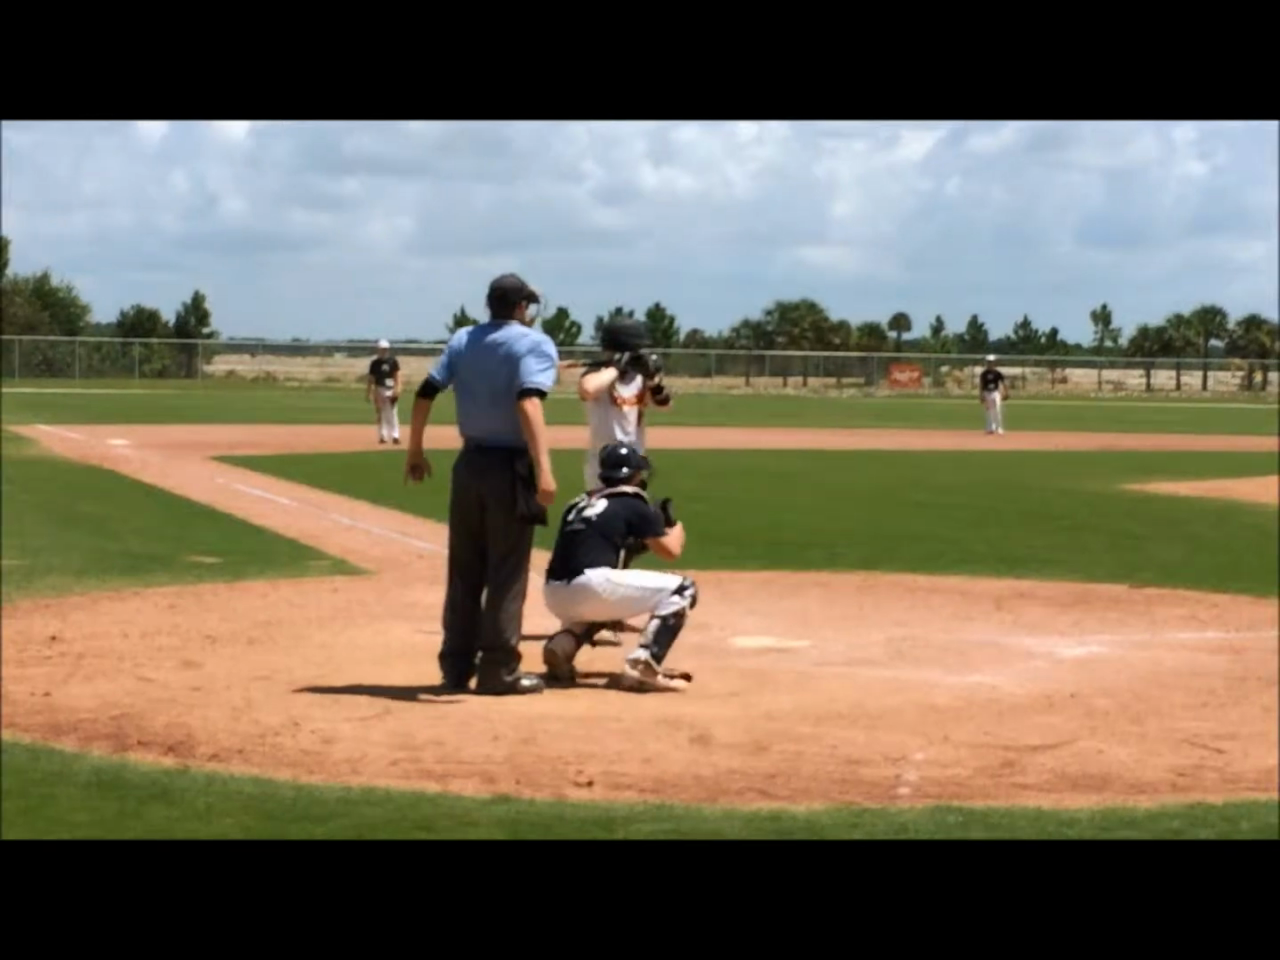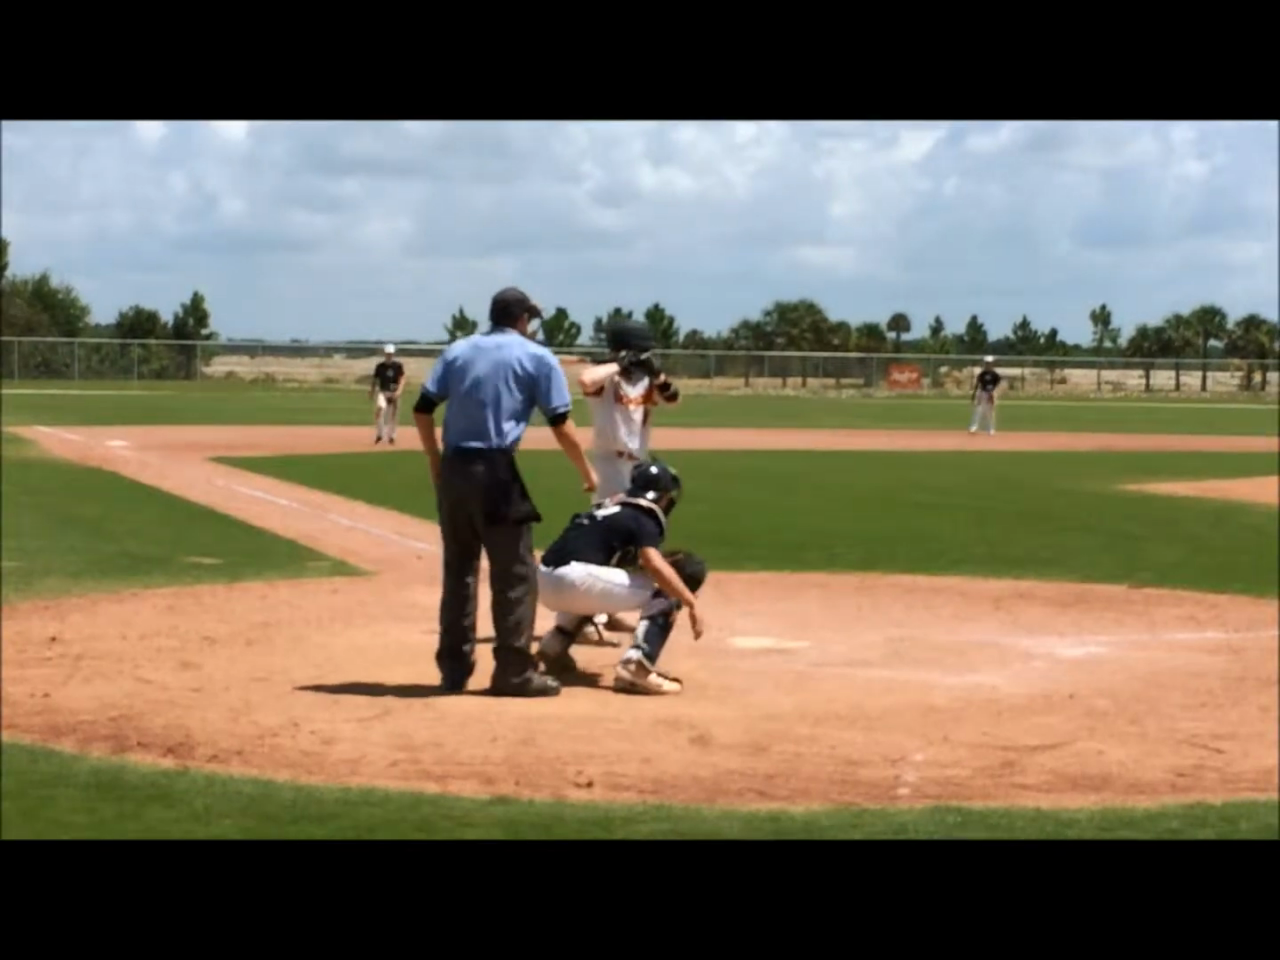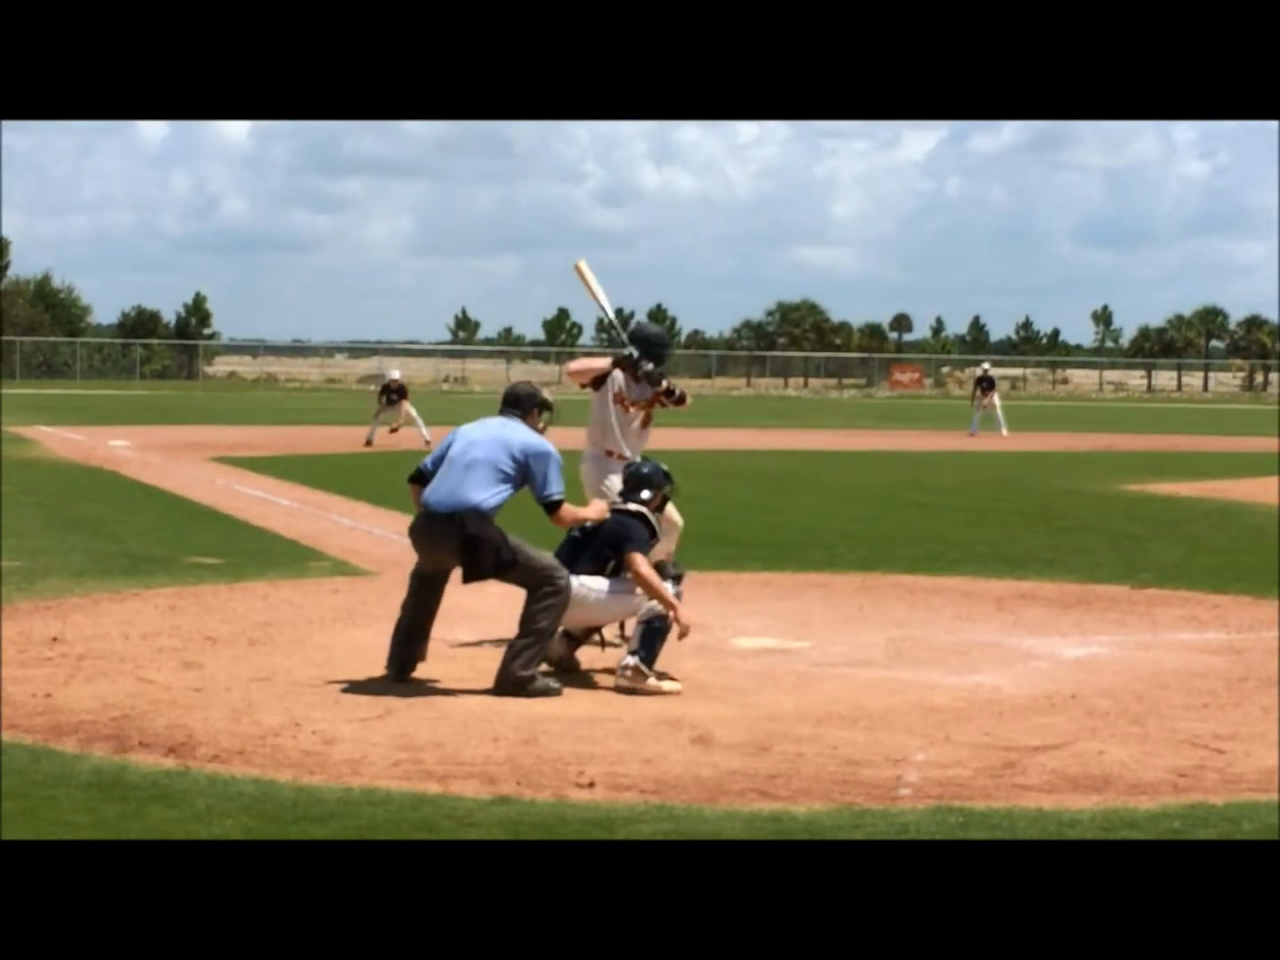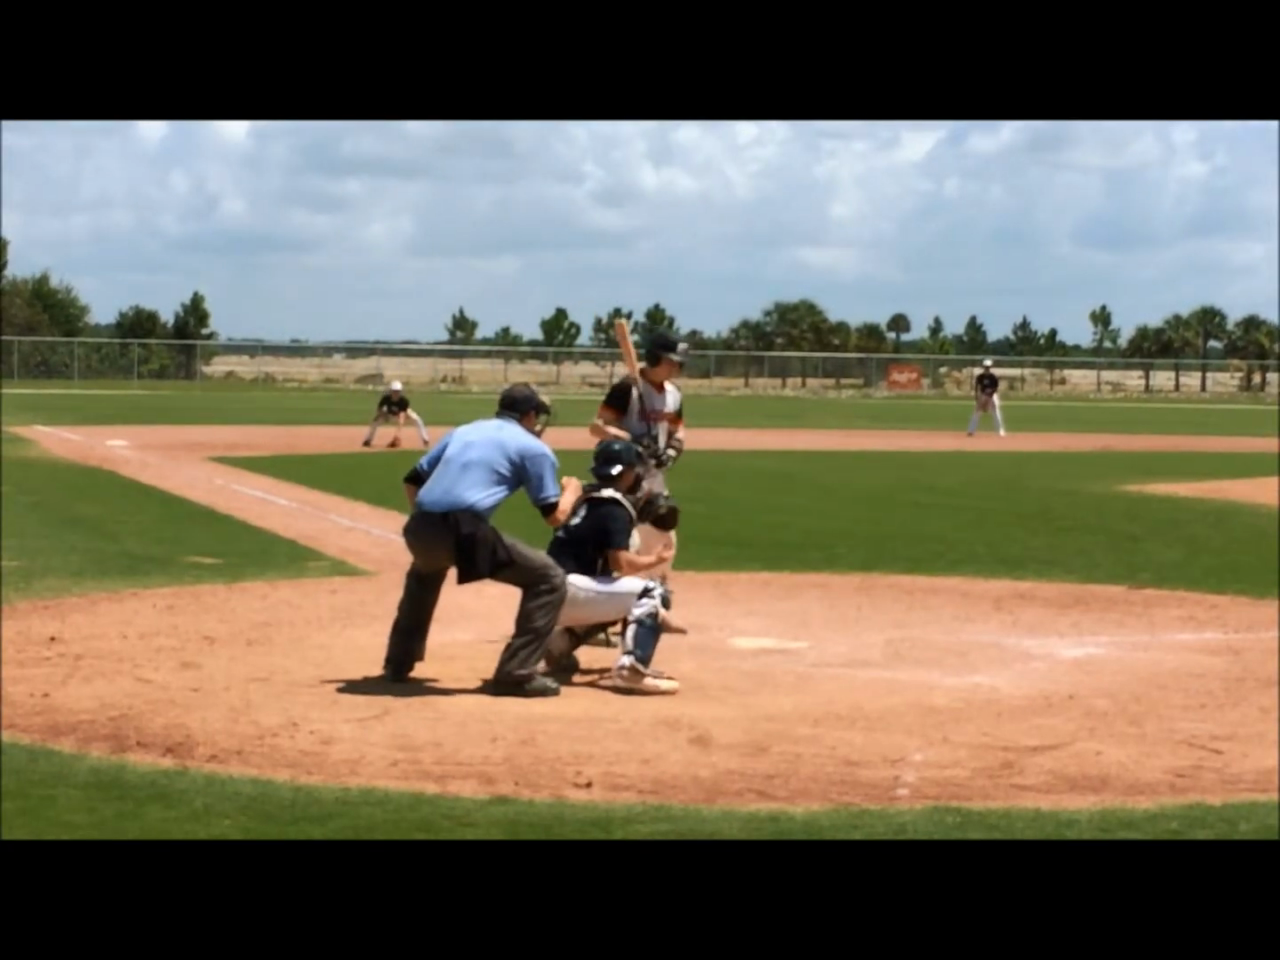
dt=0.7s
person 1, frame 1
left shoulder: (462, 340)
right shoulder: (535, 343)
left elbow: (425, 393)
right elbow: (529, 402)
left wrist: (415, 450)
right wrist: (544, 468)
left hip: (469, 464)
right hip: (510, 467)
left knee: (464, 572)
right knee: (507, 573)
left ankle: (457, 666)
right ankle: (499, 671)
person 1, frame 2
left shoulder: (458, 349)
right shoulder: (537, 356)
left elbow: (423, 409)
right elbow: (561, 425)
left wrist: (435, 461)
right wrist: (587, 472)
left hip: (454, 469)
right hip: (494, 471)
left knee: (458, 570)
right knee: (515, 574)
left ankle: (453, 668)
right ankle: (514, 672)
person 1, frame 3
left shoulder: (465, 429)
right shoulder: (538, 445)
left elbow: (418, 480)
right elbow: (558, 514)
right wrist: (593, 512)
left hip: (425, 529)
right hip: (469, 531)
left knee: (428, 574)
right knee: (553, 580)
left ankle: (400, 662)
right ankle: (518, 674)
person 1, frame 4
left shoulder: (463, 431)
right shoulder: (533, 447)
left elbow: (413, 480)
right elbow: (554, 516)
right wrist: (572, 491)
left hip: (420, 529)
right hip: (464, 532)
left knee: (424, 574)
right knee: (549, 579)
left ankle: (398, 663)
right ankle: (516, 674)
person 2, frame 1
left shoulder: (639, 375)
right shoulder: (598, 373)
left elbow: (663, 402)
right elbow: (587, 389)
left wrist: (653, 377)
right wrist: (617, 367)
right hip: (605, 466)
person 2, frame 2
left shoulder: (643, 377)
right shoulder: (604, 374)
left elbow: (672, 397)
right elbow: (585, 380)
left wrist: (657, 374)
right wrist: (619, 364)
left hip: (637, 467)
right hip: (610, 465)
left ankle: (608, 611)
right ankle: (591, 619)
person 2, frame 3
left shoulder: (653, 382)
right shoulder: (609, 375)
left elbow: (682, 401)
right elbow: (572, 370)
left wrist: (660, 383)
right wrist: (615, 361)
left hip: (633, 465)
right hip: (602, 463)
left knee: (672, 523)
person 2, frame 4
left shoulder: (674, 393)
right shoulder: (628, 385)
left elbow: (678, 432)
right elbow: (597, 425)
left wrist: (672, 451)
right wrist: (631, 438)
left hip: (655, 475)
left knee: (664, 540)
person 3, frame 1
left shoulder: (581, 503)
right shoulder: (633, 503)
right elbow: (670, 551)
right wrist: (676, 528)
left hip: (556, 595)
right hip: (589, 586)
right knee: (682, 590)
left ankle: (563, 644)
right ankle: (643, 667)
person 3, frame 2
left shoulder: (609, 509)
right shoulder: (643, 520)
right elbow: (655, 565)
right wrist: (692, 603)
left hip: (546, 581)
right hip: (573, 580)
right knee: (666, 593)
left ankle: (555, 646)
right ankle: (636, 667)
person 3, frame 3
left shoulder: (612, 515)
right shoulder: (635, 523)
right elbow: (639, 569)
right wrist: (676, 607)
right hip: (573, 592)
left knee: (612, 597)
right knee: (664, 594)
left ankle: (561, 648)
right ankle: (635, 670)
person 3, frame 4
left shoulder: (589, 498)
right shoulder: (614, 508)
right elbow: (621, 563)
right wrist: (655, 559)
right hip: (565, 591)
left knee: (616, 598)
right knee: (653, 593)
left ankle: (560, 644)
right ankle: (631, 669)
